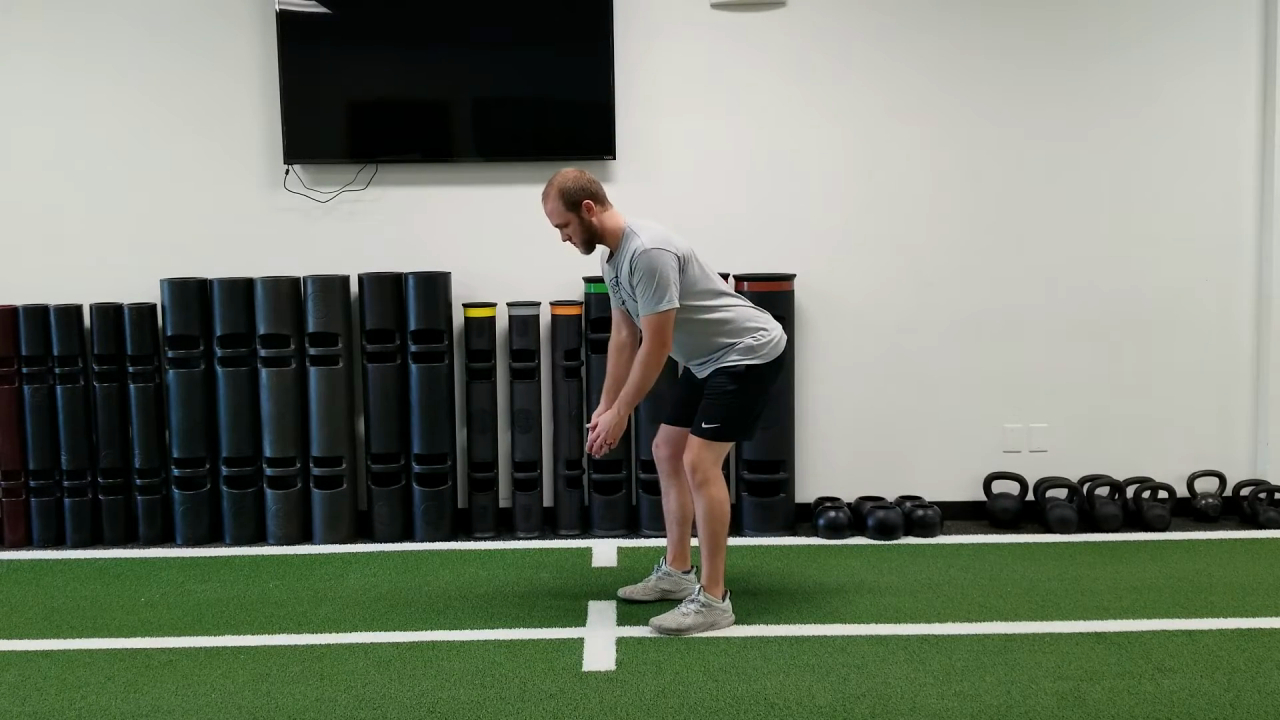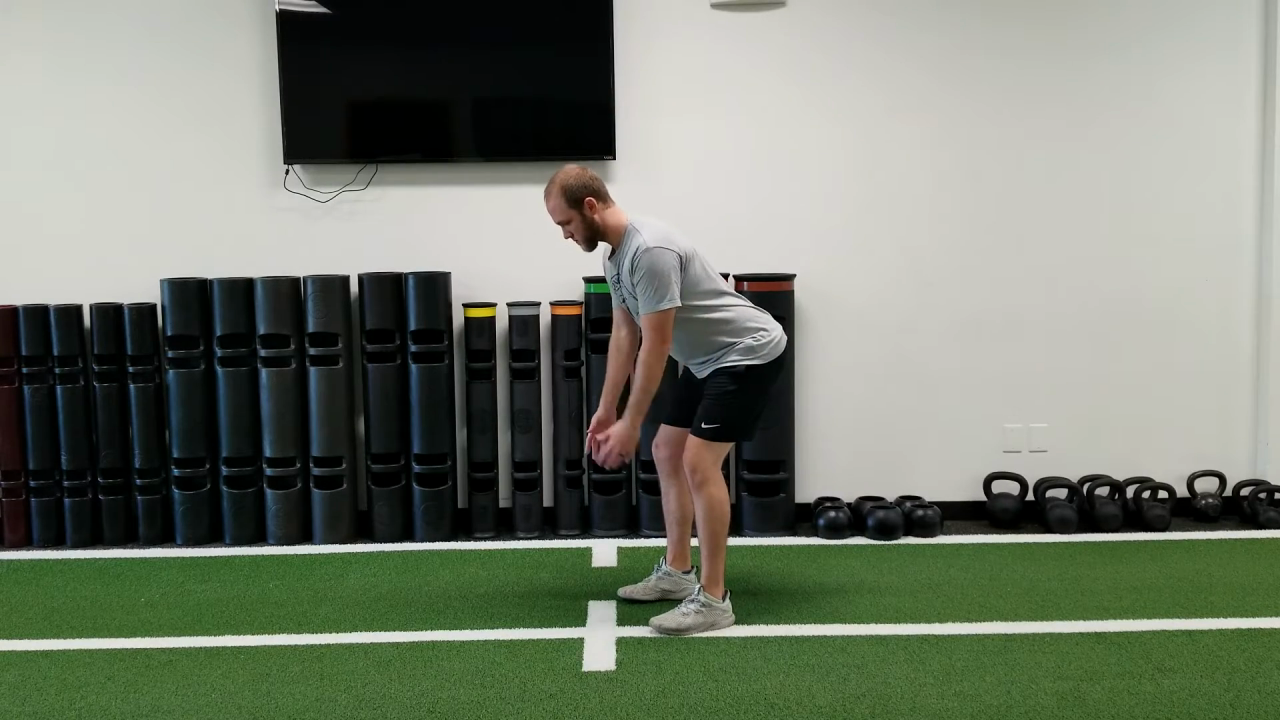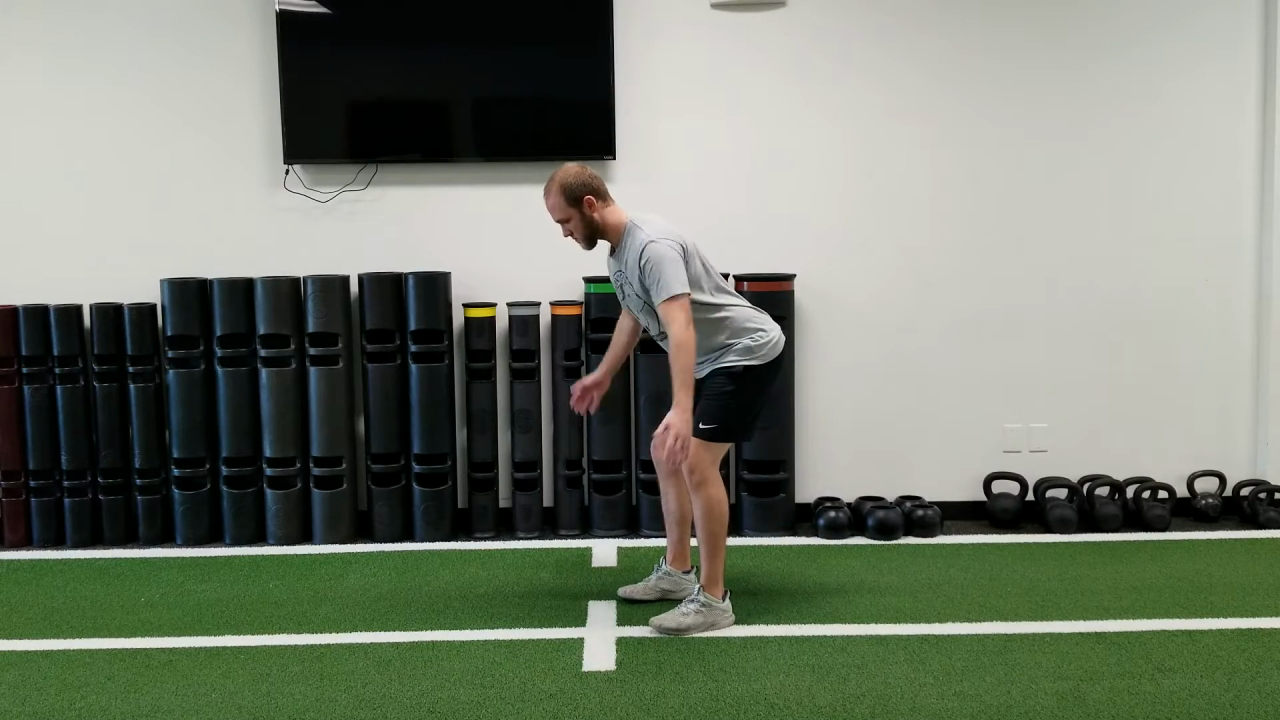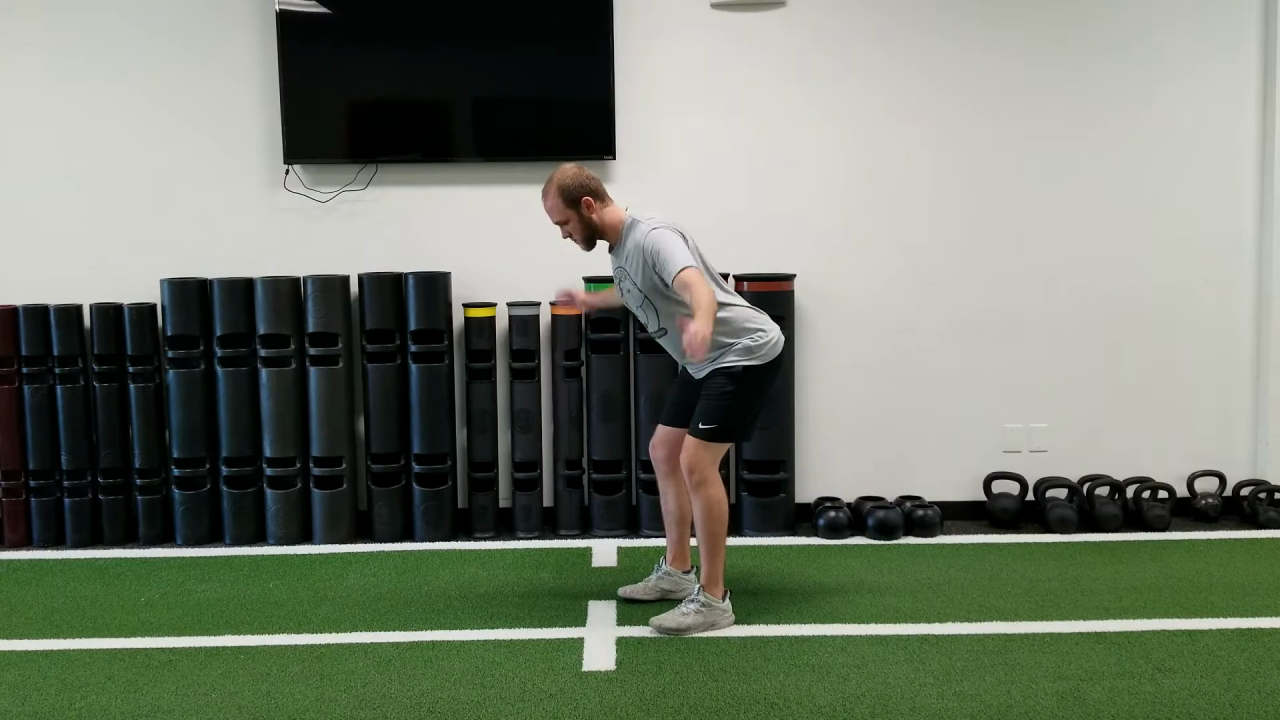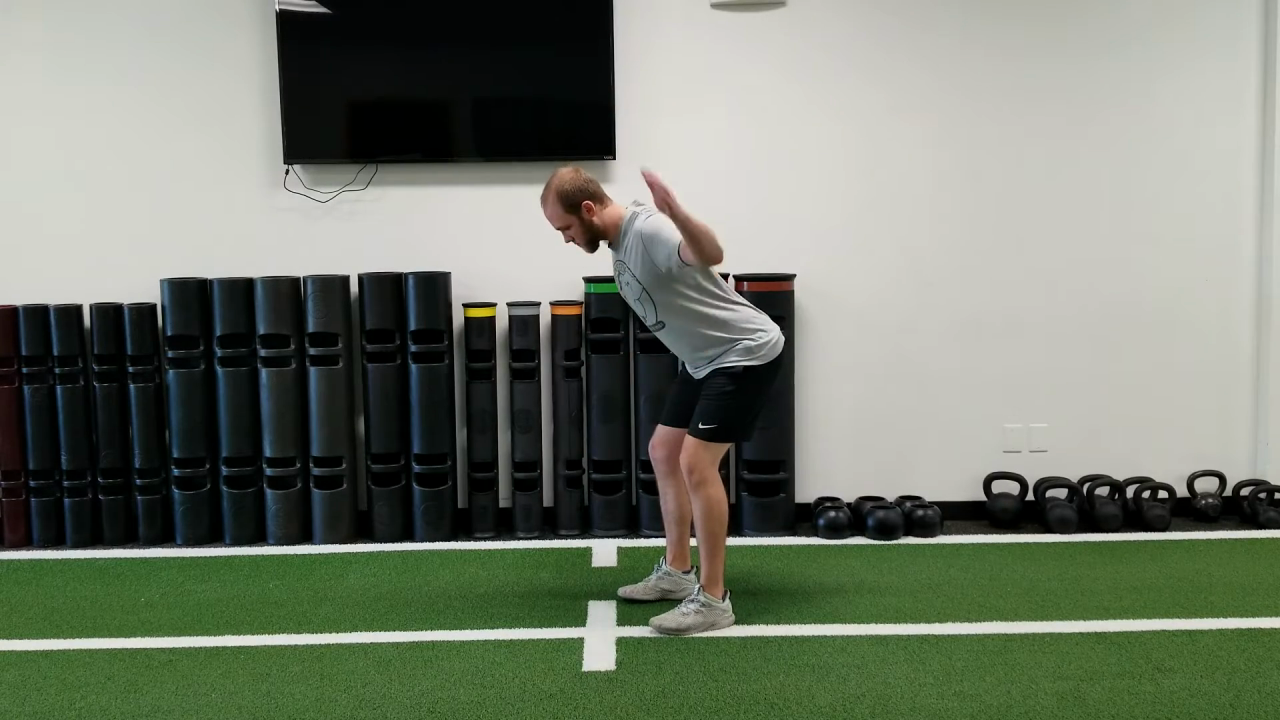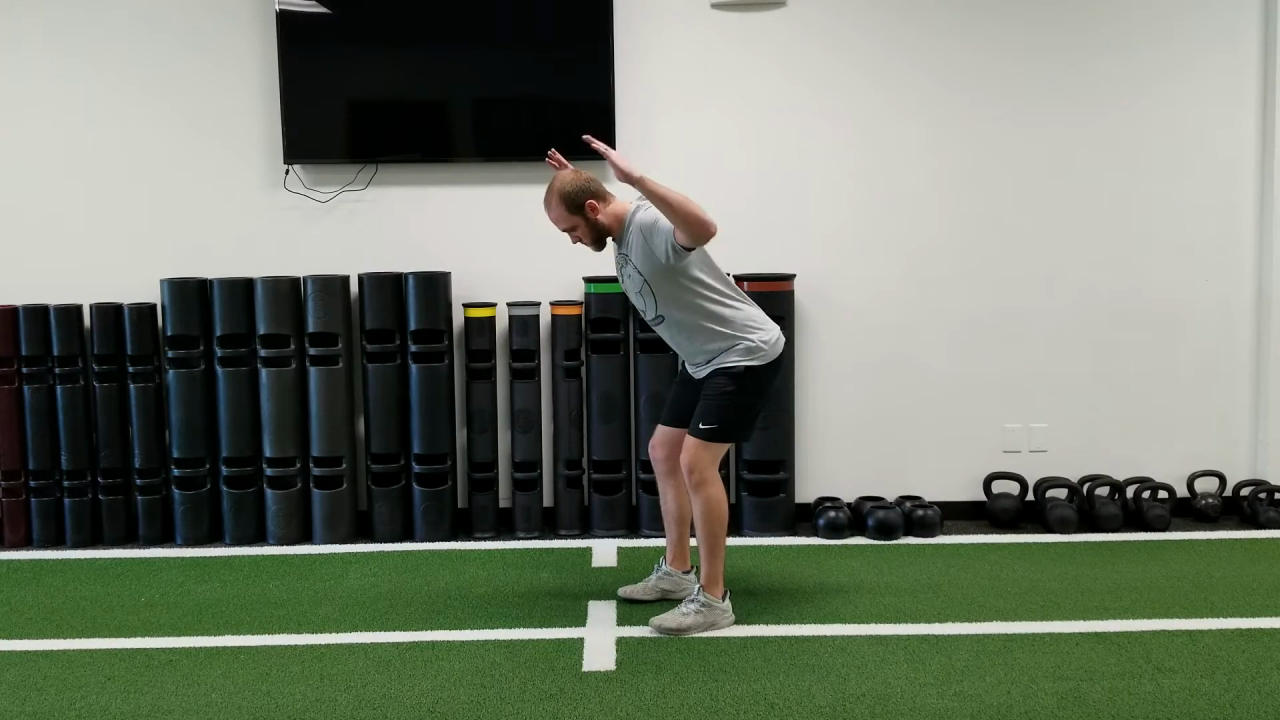
dt=0.2s
person 1, frame 1
left shoulder: (648, 252)
right shoulder: (613, 257)
left elbow: (656, 347)
right elbow: (624, 336)
left wrist: (620, 414)
right wrist: (603, 407)
left hip: (749, 352)
right hip: (710, 357)
left knee: (699, 463)
right knee: (667, 452)
left ankle: (713, 598)
right ankle: (677, 572)
person 1, frame 2
left shoulder: (650, 250)
right shoulder: (615, 255)
left elbow: (656, 346)
right elbow: (624, 334)
left wrist: (630, 423)
right wrist: (605, 409)
left hip: (749, 352)
right hip: (710, 357)
left knee: (699, 463)
right knee: (667, 452)
left ankle: (712, 598)
right ankle: (676, 571)
person 1, frame 3
left shoulder: (651, 246)
right shoulder: (617, 252)
left elbow: (680, 329)
right elbow: (633, 318)
left wrist: (682, 409)
right wrist: (602, 377)
left hip: (747, 353)
right hip: (712, 357)
left knee: (697, 464)
right knee: (670, 459)
left ankle: (712, 598)
right ankle: (677, 571)
person 1, frame 4
left shoulder: (650, 238)
right shoulder: (619, 246)
left elbow: (699, 287)
left wrist: (701, 325)
right wrist: (591, 300)
left hip: (746, 353)
right hip: (712, 355)
left knee: (697, 463)
right knee: (663, 452)
left ankle: (713, 598)
right ankle: (677, 571)
person 1, frame 5
left shoulder: (648, 228)
right shoulder: (621, 238)
left elbow: (711, 254)
left wrist: (674, 209)
left hip: (745, 353)
right hip: (705, 358)
left knee: (696, 464)
right knee: (663, 452)
left ankle: (712, 598)
right ankle: (677, 572)
person 1, frame 6
left shoulder: (649, 223)
right shoulder: (624, 231)
left elbow: (704, 230)
left wrist: (636, 178)
right wrist: (574, 179)
left hip: (746, 353)
right hip: (706, 357)
left knee: (696, 463)
right knee: (663, 452)
left ankle: (712, 598)
right ankle: (677, 571)
